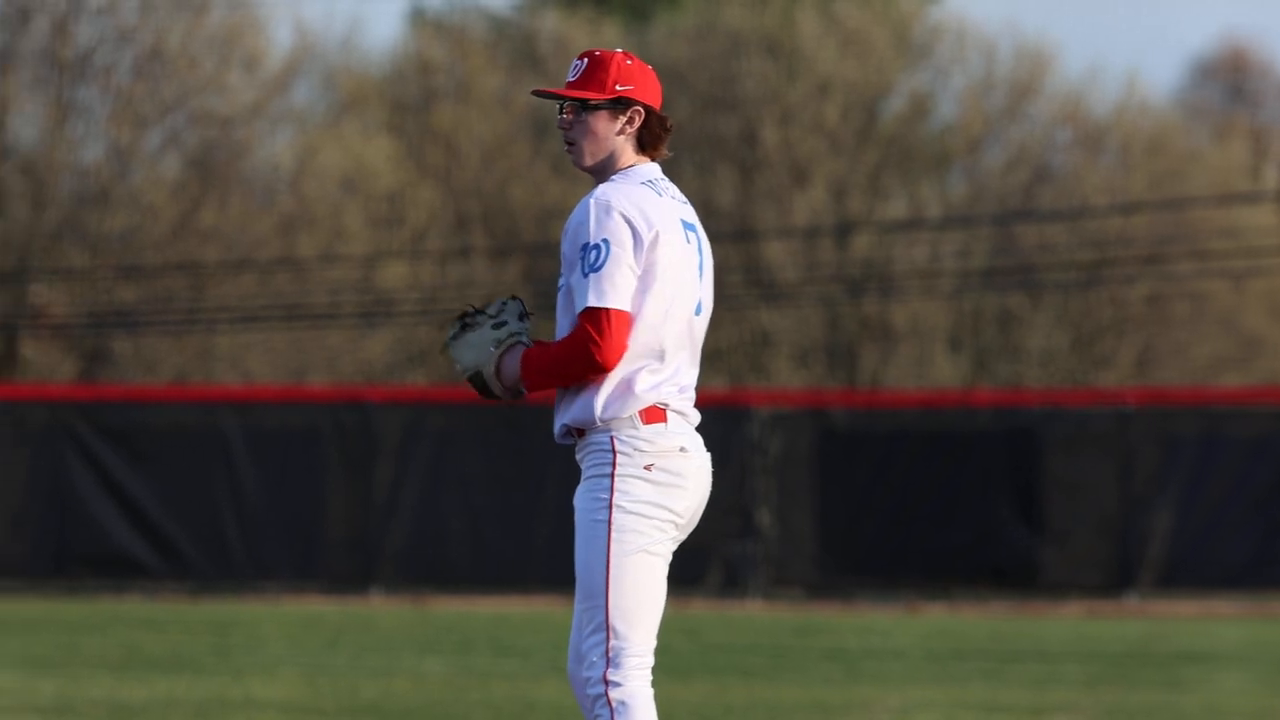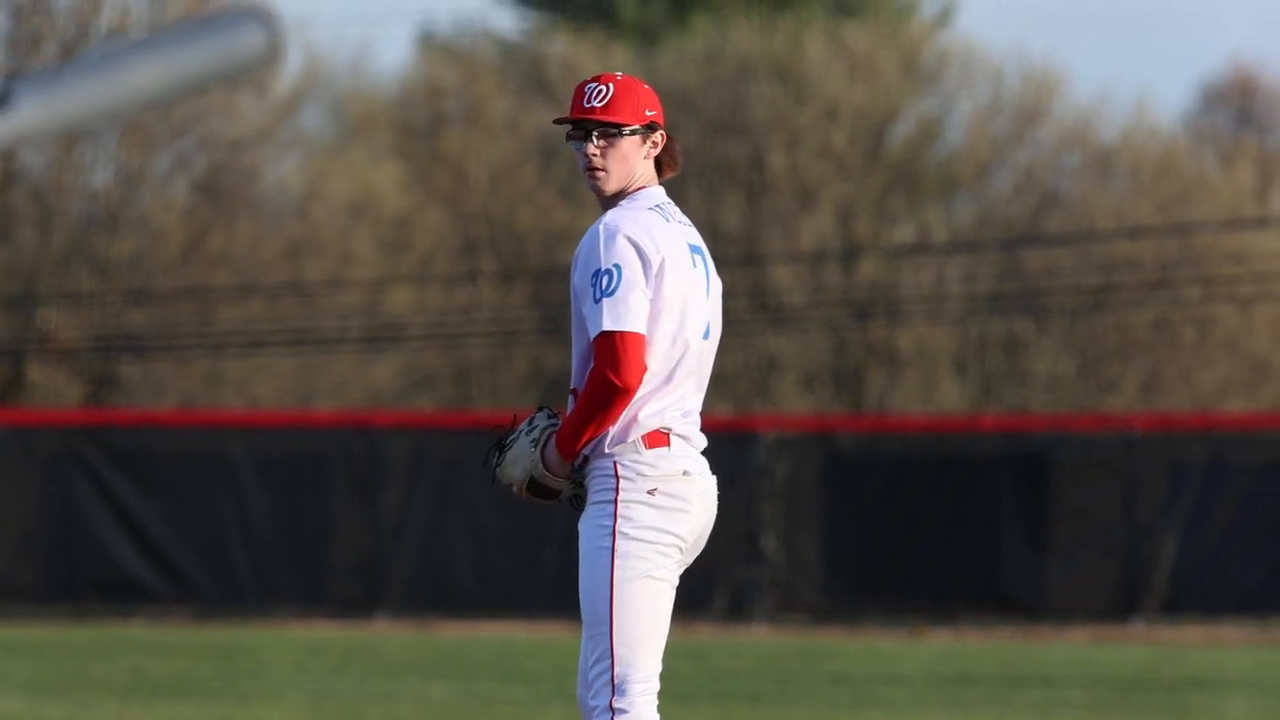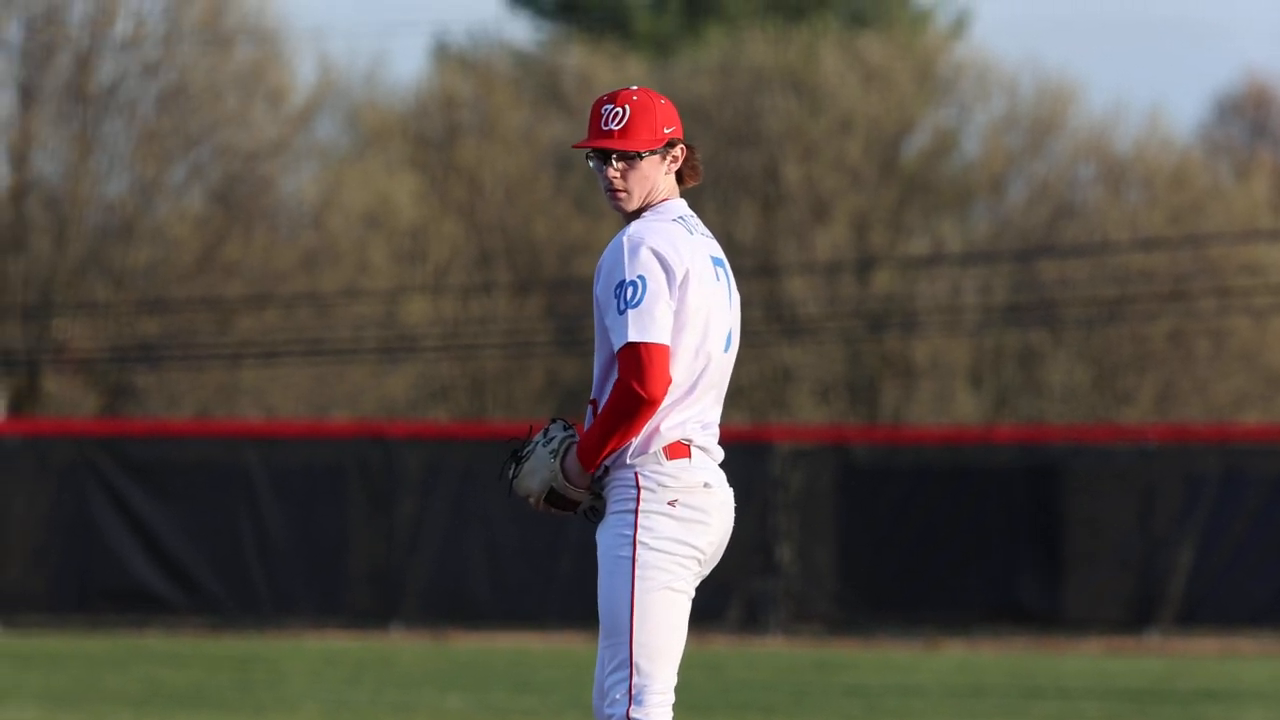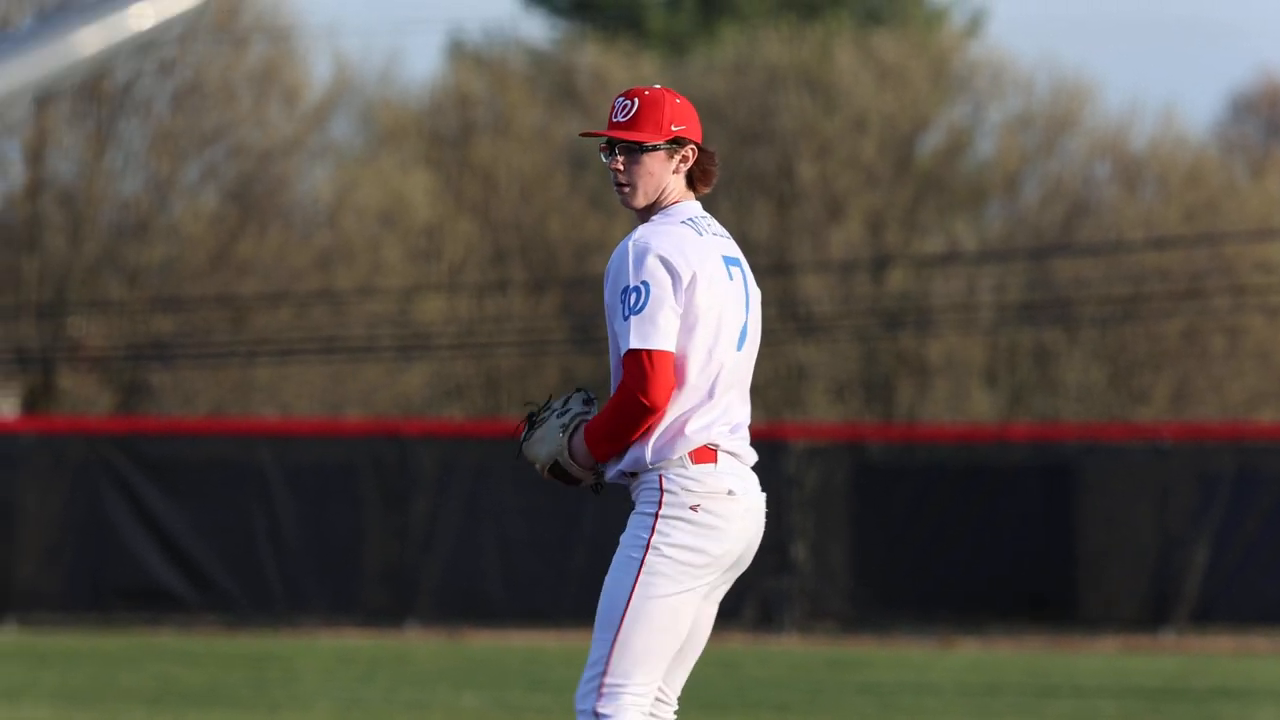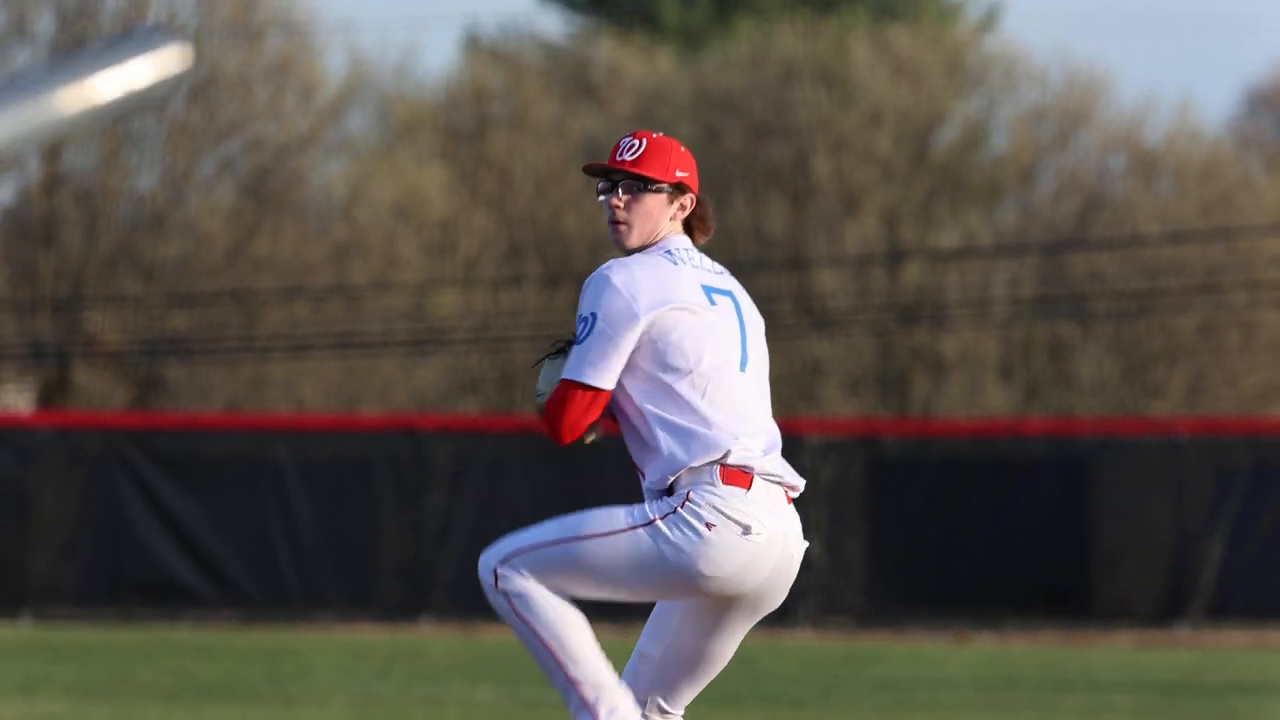
dt=0.5s
person 1, frame 1
left shoulder: (609, 206)
right shoulder: (676, 207)
left elbow: (600, 347)
left wrist: (522, 367)
right wrist: (540, 351)
left hip: (630, 456)
right hip: (676, 449)
right knee: (594, 665)
person 1, frame 2
left shoulder: (616, 232)
right shoulder: (685, 233)
left elbow: (619, 370)
left wrist: (564, 446)
right wrist: (581, 441)
left hip: (636, 479)
right hip: (684, 473)
person 1, frame 3
left shoulder: (640, 245)
right shoulder: (704, 244)
left elbow: (646, 383)
left wrist: (584, 458)
right wrist: (596, 448)
left hip: (654, 492)
right hip: (700, 487)
person 1, frame 4
left shoulder: (648, 247)
right shoulder: (724, 247)
left elbow: (648, 390)
left wrist: (589, 444)
right wrist: (611, 438)
left hip: (687, 500)
right hip: (736, 498)
person 1, frame 5
left shoulder: (619, 281)
right shoulder: (726, 287)
left elbow: (565, 422)
left wrist: (561, 389)
left hip: (713, 522)
right hip: (775, 537)
left knee: (504, 568)
